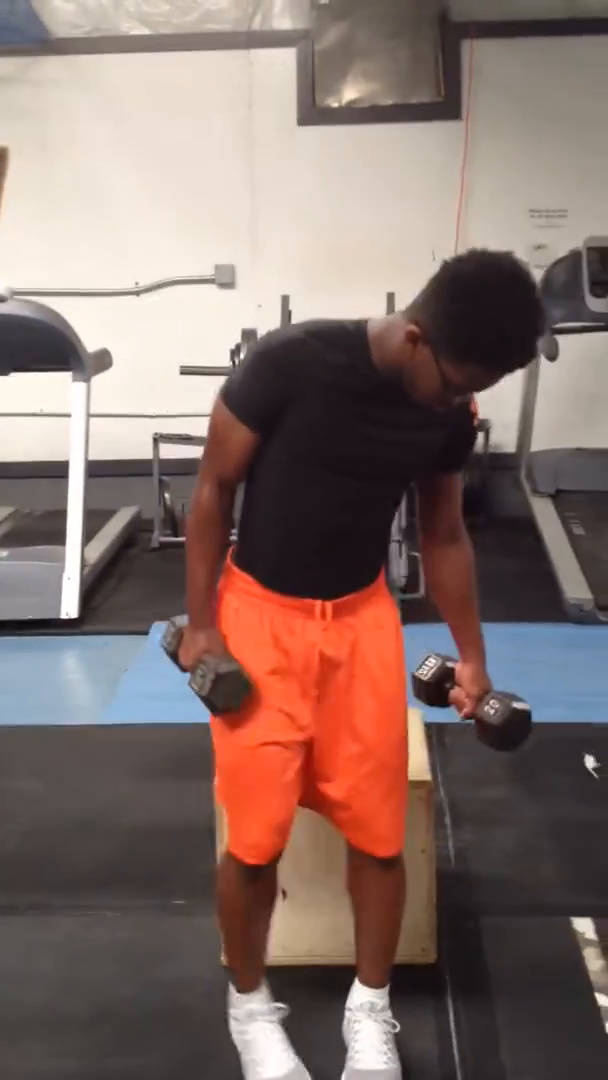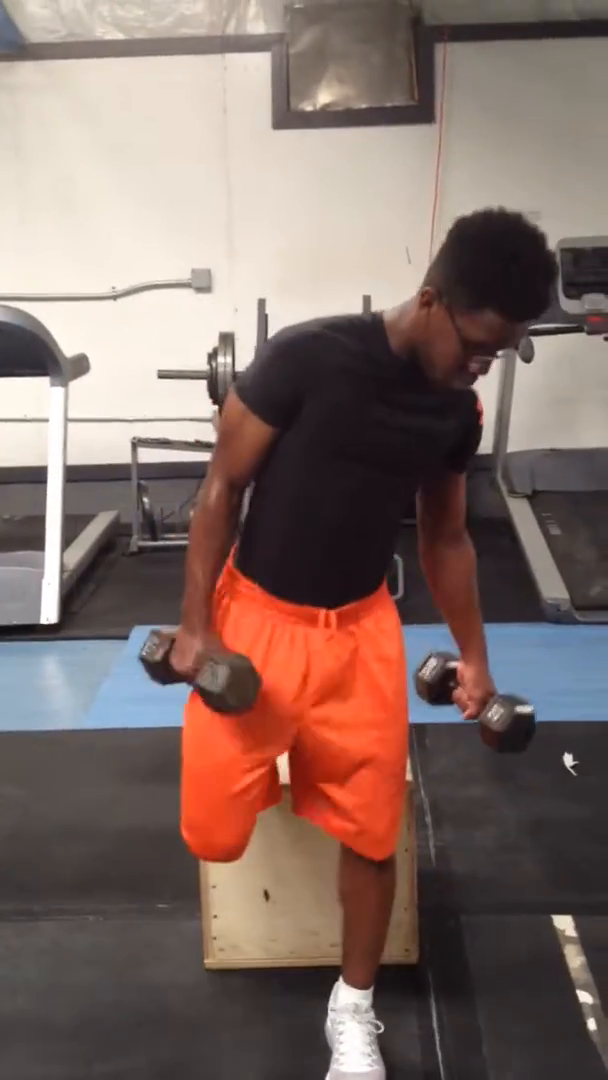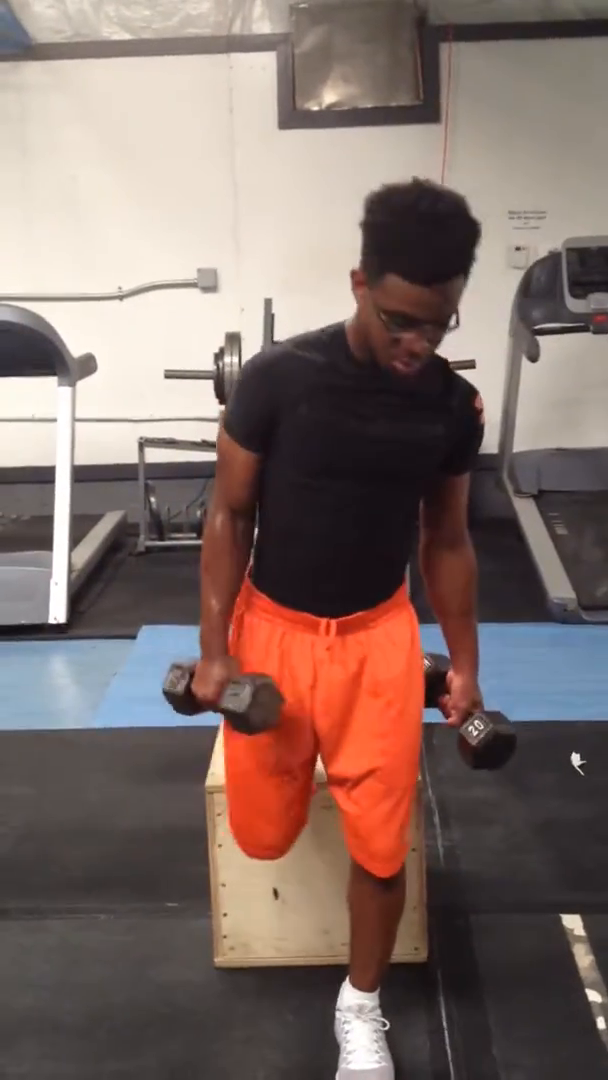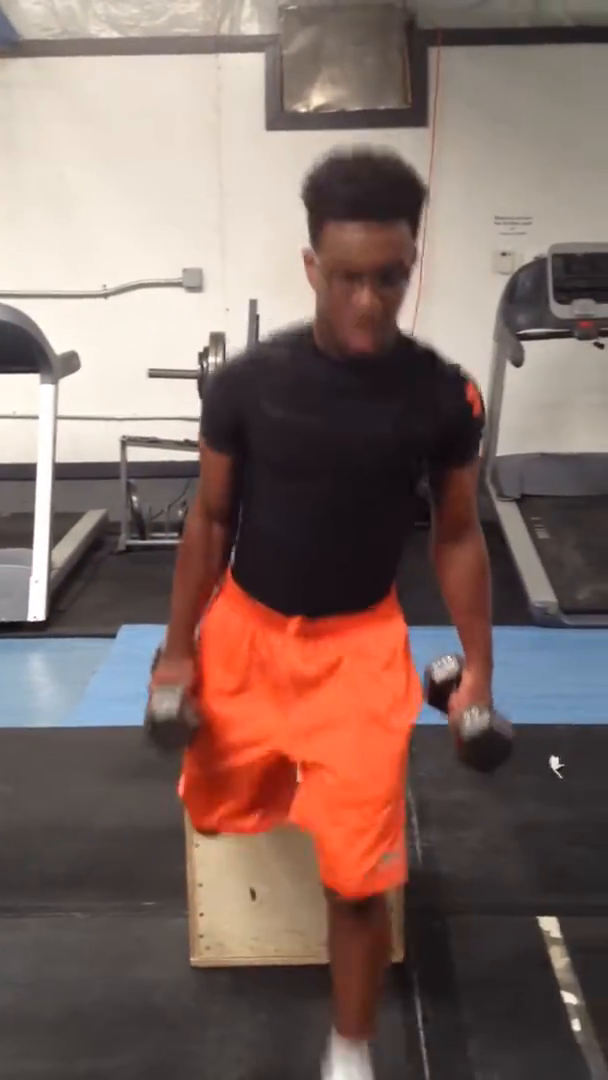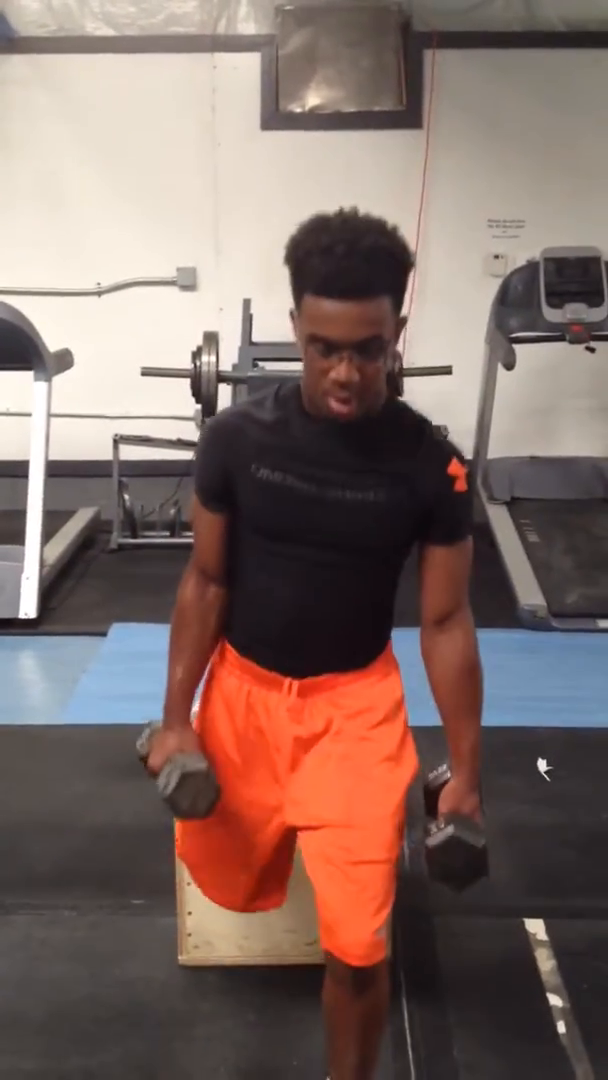
dt=0.5s
person 1, frame 1
left shoulder: (448, 415)
right shoulder: (288, 362)
left elbow: (444, 536)
right elbow: (214, 488)
left wrist: (472, 657)
right wrist: (201, 621)
left hip: (364, 620)
right hip: (262, 615)
left knee: (378, 830)
right knee: (256, 838)
left ankle: (369, 1009)
right ankle: (250, 1005)
person 1, frame 2
left shoulder: (457, 411)
right shoulder: (303, 356)
left elbow: (446, 538)
right elbow: (222, 490)
left wrist: (474, 659)
right wrist: (196, 624)
left hip: (362, 630)
right hip: (256, 619)
left knee: (370, 835)
right knee: (215, 833)
left ankle: (352, 1008)
right ankle: (261, 747)
person 1, frame 3
left shoulder: (453, 405)
right shoulder: (278, 379)
left elbow: (447, 542)
right elbow: (228, 516)
left wrist: (465, 666)
right wrist: (213, 648)
left hip: (379, 639)
right hip: (271, 630)
left knee: (381, 845)
right knee: (263, 833)
right ankle: (297, 760)
person 1, frame 4
left shoulder: (443, 395)
right shoulder: (246, 382)
left elbow: (458, 536)
right elbow: (210, 523)
left wrist: (478, 669)
right wrist: (178, 649)
left hip: (360, 647)
right hip: (247, 633)
left knee: (359, 876)
right knee: (217, 805)
right ankle: (281, 775)
person 1, frame 5
left shoulder: (430, 464)
right shoulder: (234, 437)
left elbow: (446, 624)
right elbow: (205, 583)
left wrist: (465, 773)
right wrist: (177, 718)
left hip: (355, 703)
right hip: (241, 690)
left knee: (356, 940)
right knee: (224, 877)
right ankle: (278, 831)
